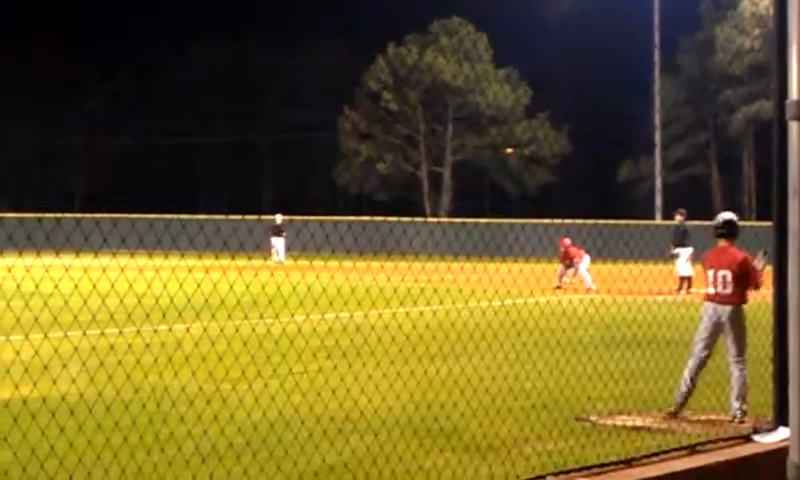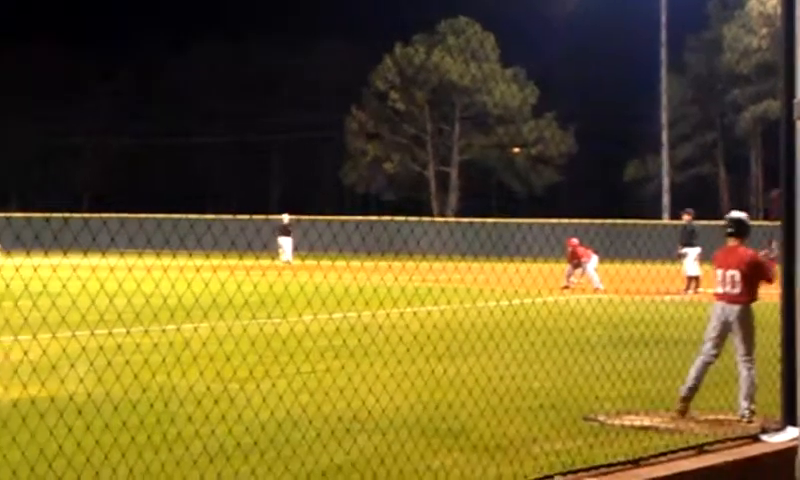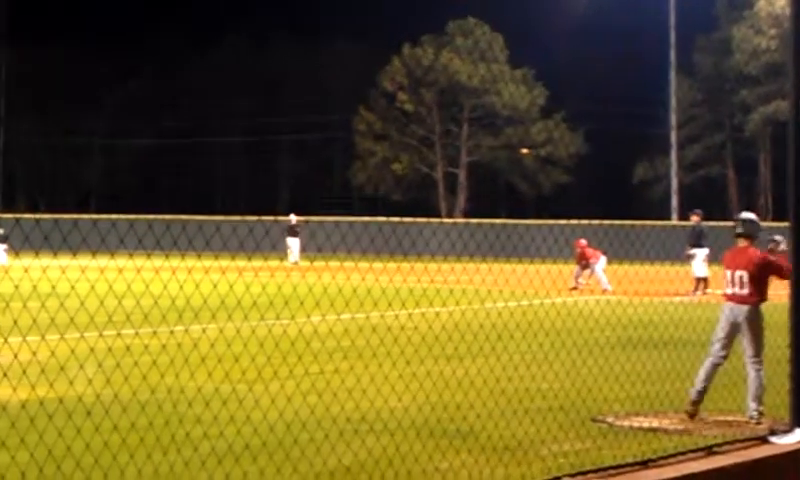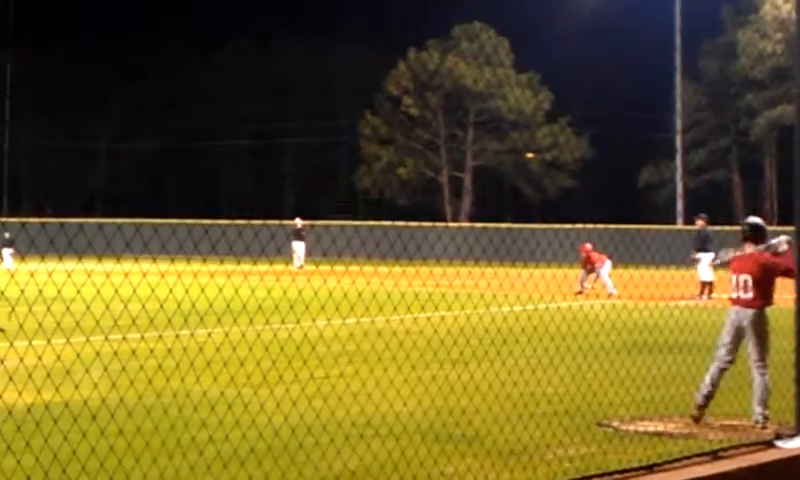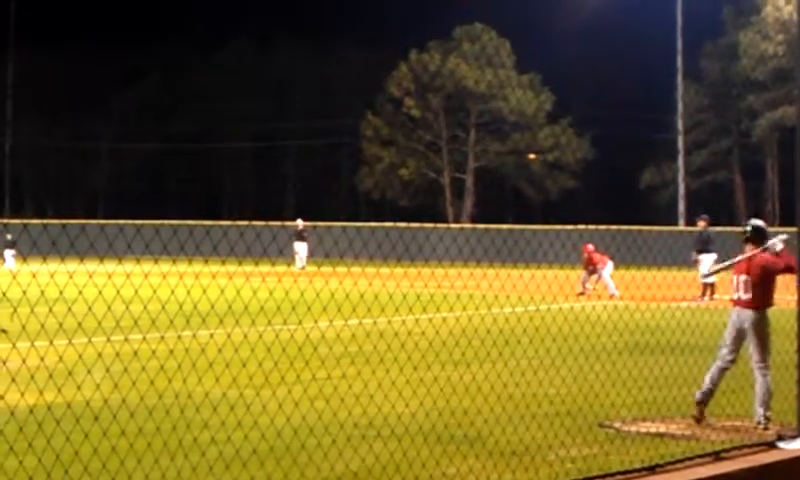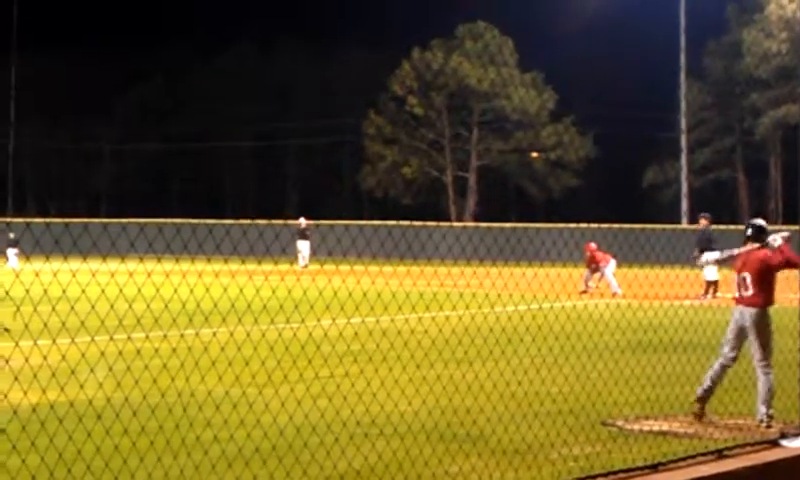
dt=0.1s
person 1, frame 1
left shoulder: (708, 256)
right shoulder: (742, 258)
right elbow: (756, 284)
right wrist: (758, 267)
left hip: (711, 309)
right hip: (733, 311)
left knee: (698, 357)
right knee: (738, 362)
left ankle: (681, 400)
right ankle: (738, 411)
person 1, frame 2
left shoulder: (718, 255)
right shoulder: (751, 257)
right elbow: (769, 278)
right wrist: (769, 259)
left hip: (720, 308)
right hip: (741, 310)
left knee: (706, 355)
right knee: (746, 361)
left ankle: (686, 396)
right ankle: (746, 410)
person 1, frame 3
left shoulder: (728, 255)
right shoulder: (760, 258)
right elbow: (786, 272)
left wrist: (770, 252)
right wrist: (781, 252)
left hip: (729, 309)
right hip: (750, 311)
left knee: (715, 356)
right knee: (754, 362)
left ankle: (695, 398)
right ankle: (755, 412)
person 1, frame 4
left shoulder: (735, 259)
right shoulder: (765, 260)
right elbow: (792, 271)
left wrist: (774, 251)
right wrist: (784, 249)
left hip: (735, 312)
right hip: (755, 315)
left knee: (721, 361)
right knee: (759, 366)
left ankle: (701, 403)
right ankle: (760, 416)
person 1, frame 5
left shoulder: (739, 261)
right shoulder: (764, 261)
right elbow: (793, 267)
left wrist: (773, 252)
right wrist: (781, 249)
left hip: (736, 314)
right hip: (756, 316)
left knee: (723, 361)
right knee: (761, 367)
left ankle: (702, 400)
right ankle: (762, 418)
person 1, frame 6
left shoulder: (740, 258)
right shoulder: (764, 257)
left wrist: (773, 246)
right wrist: (781, 243)
left hip: (739, 311)
right hip: (757, 314)
left knee: (725, 358)
right knee: (763, 366)
left ankle: (702, 397)
right ankle: (765, 416)
